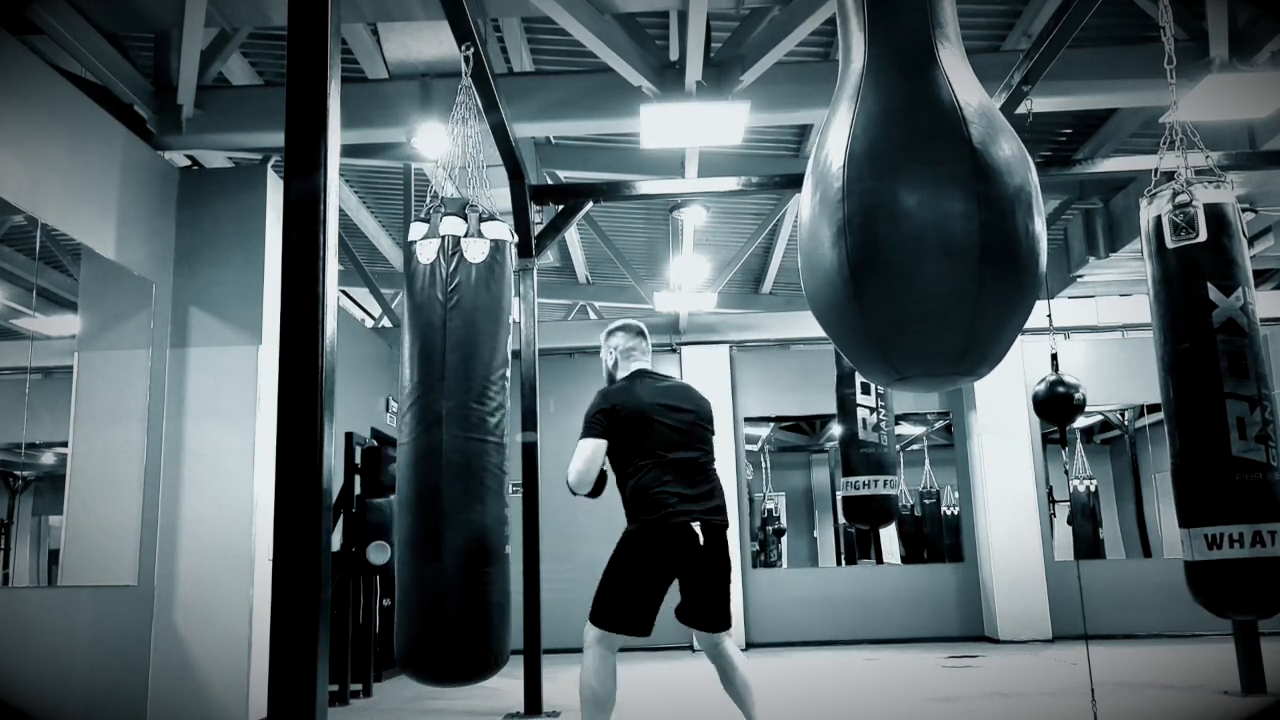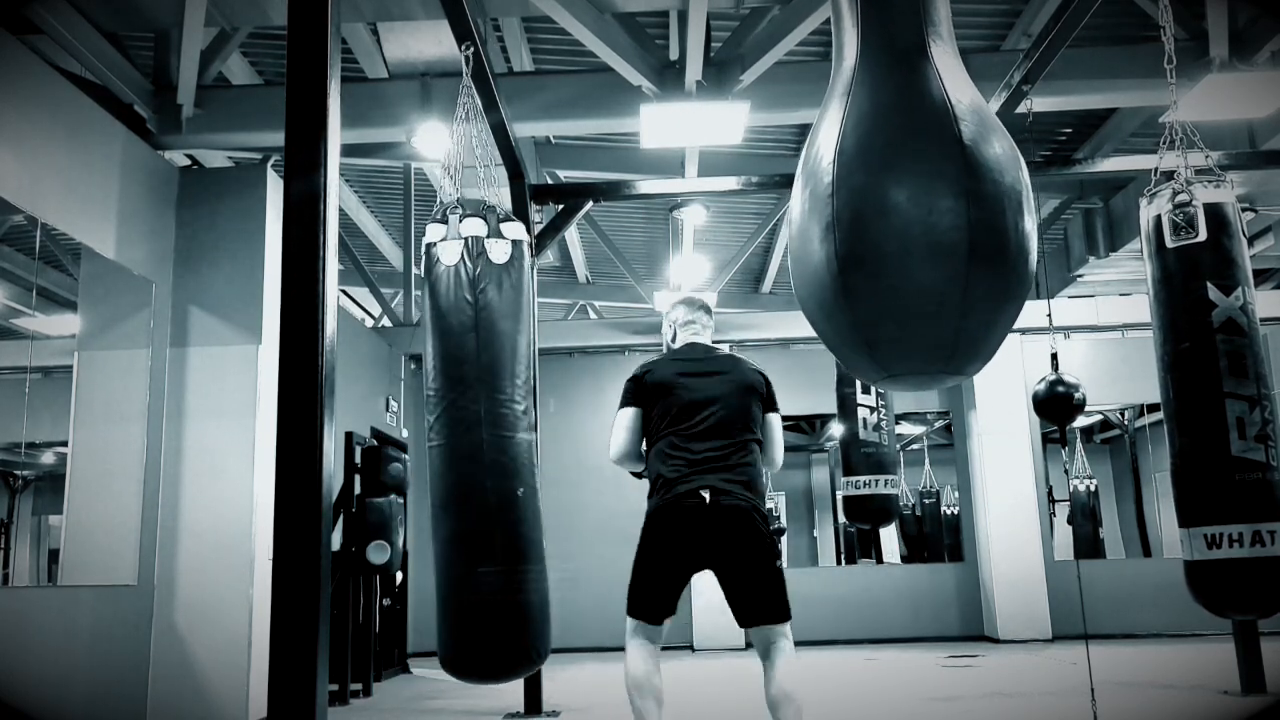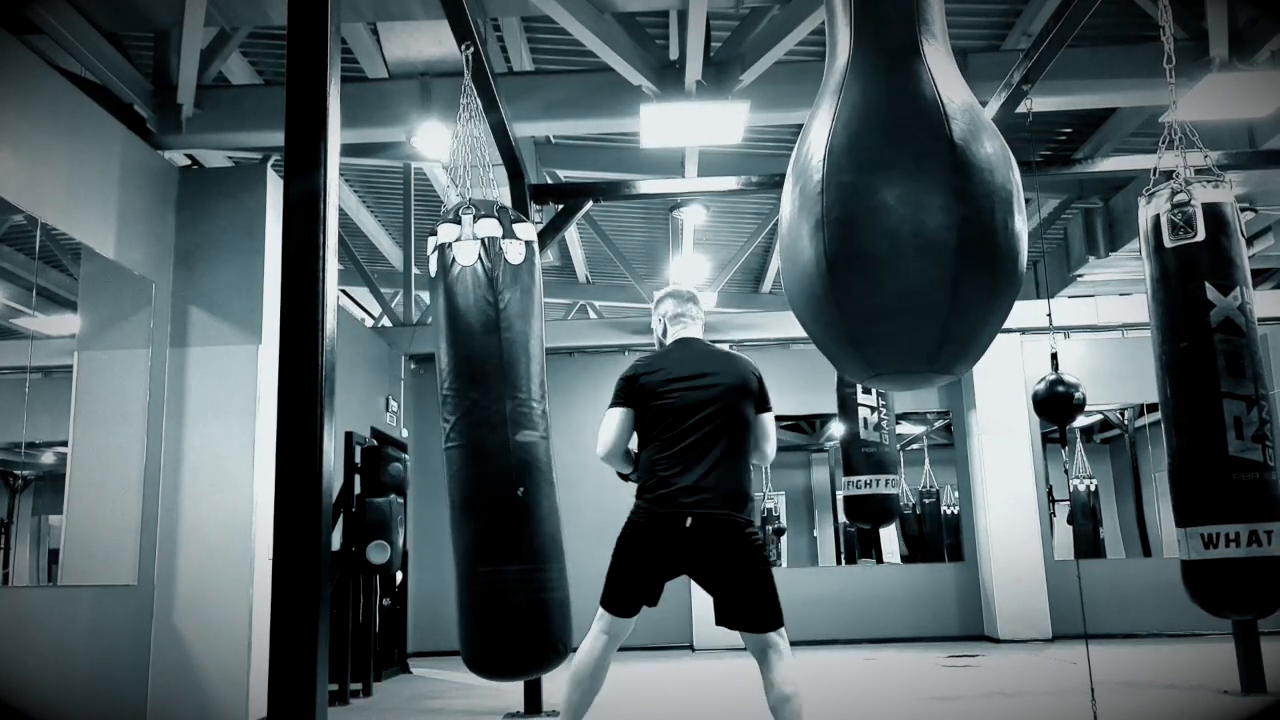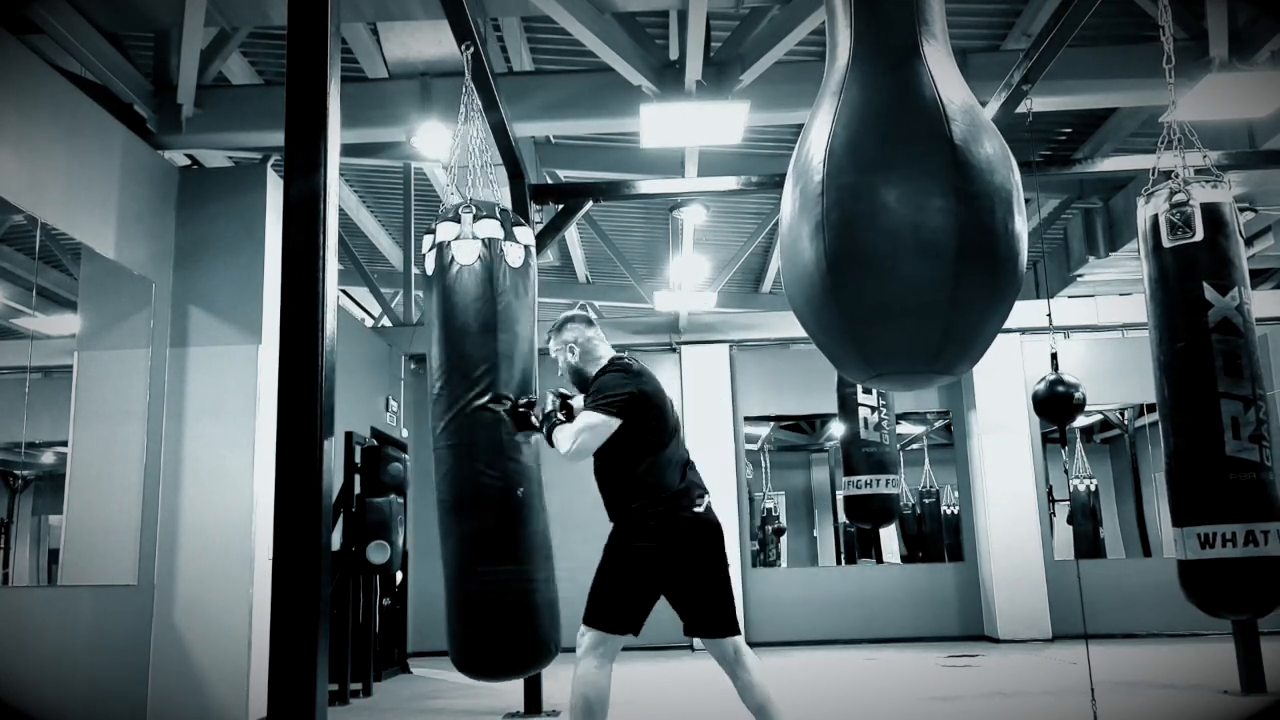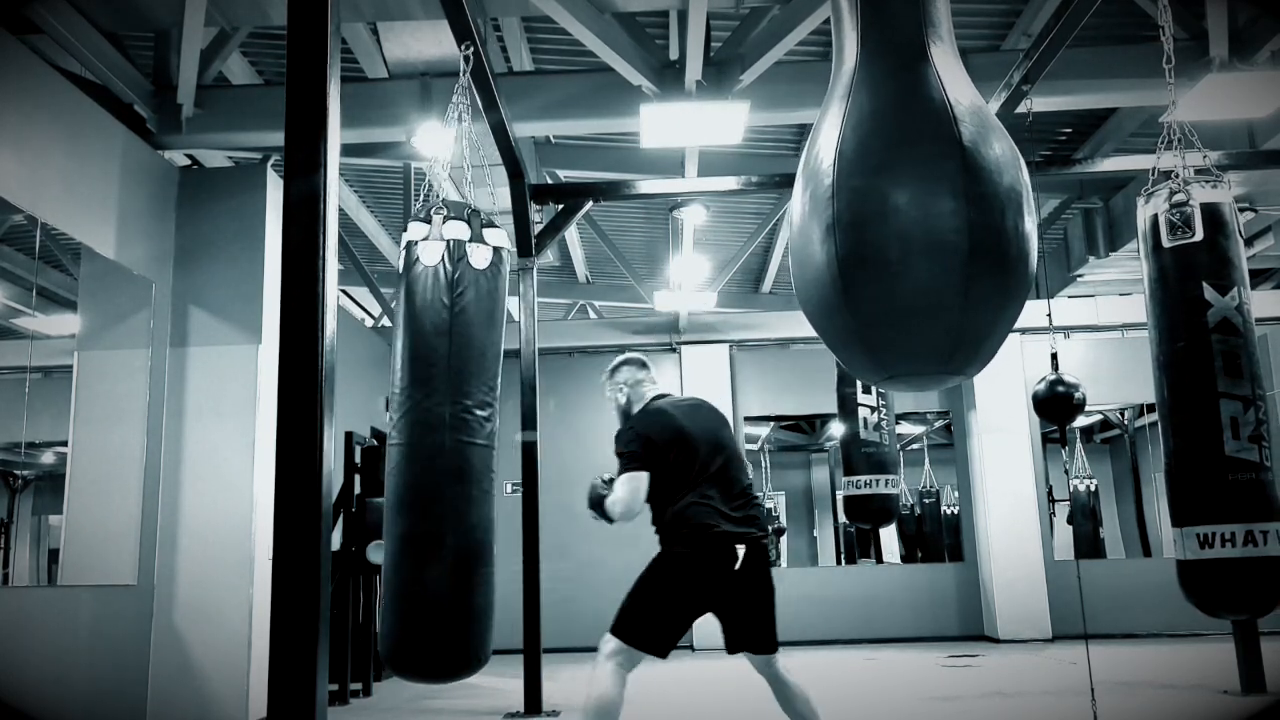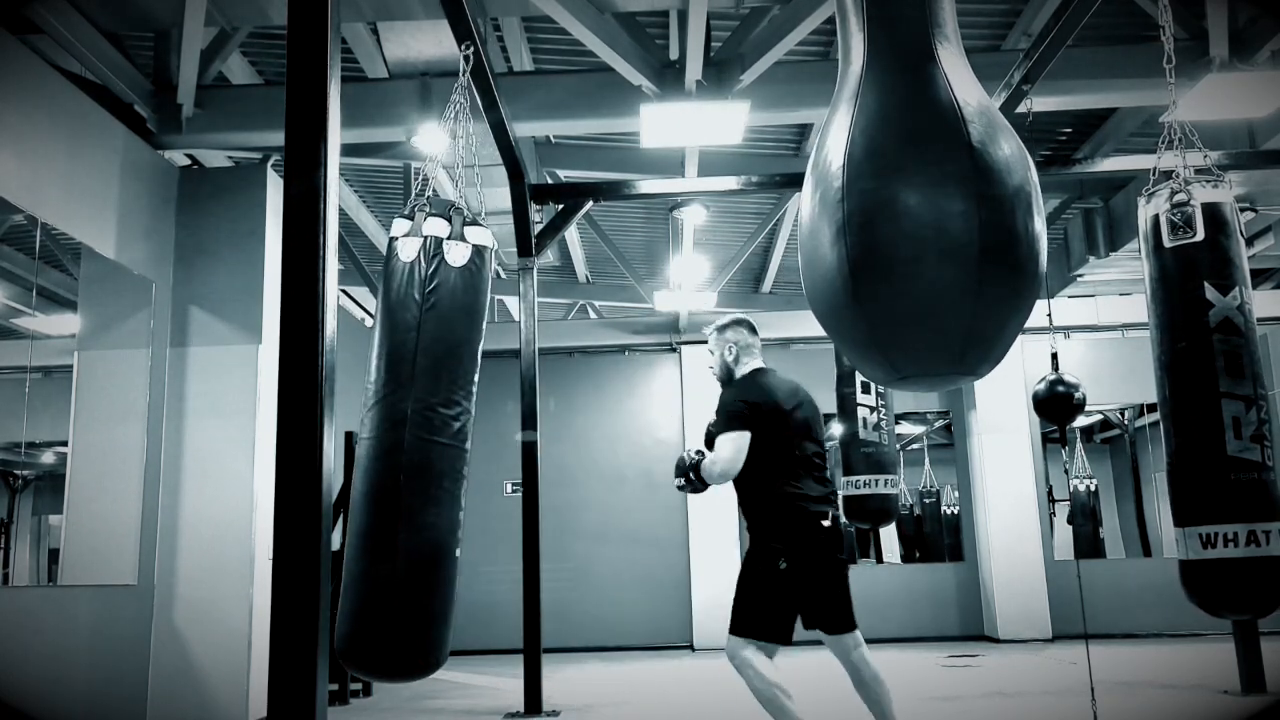
dt=0.4s
person 1, frame 1
left shoulder: (611, 399)
right shoulder: (693, 397)
left elbow: (579, 478)
left wrist: (591, 484)
left hip: (654, 531)
right hip: (711, 531)
left knee: (599, 643)
right knee: (716, 639)
person 1, frame 2
left shoulder: (649, 374)
right shoulder: (752, 375)
left elbow: (620, 453)
right elbow: (774, 458)
left hip: (673, 512)
right hip: (744, 514)
left knee: (642, 637)
right knee: (776, 647)
person 1, frame 3
left shoulder: (642, 371)
right shoulder: (745, 371)
left elbow: (608, 451)
right elbow: (764, 451)
left hip: (658, 521)
right hip: (729, 523)
left knee: (606, 631)
right knee: (772, 649)
person 1, frame 4
left shoulder: (617, 379)
right shoulder: (627, 372)
left elbow: (576, 446)
left wrist: (548, 421)
right wrist: (561, 413)
left hip: (651, 528)
right hip: (696, 523)
left knee: (594, 648)
right knee: (729, 645)
person 1, frame 5
left shoulder: (638, 427)
right shoulder: (707, 411)
left elbow: (627, 507)
left wrist: (602, 500)
left hip: (692, 556)
right hip: (750, 553)
left knee: (613, 658)
right knee: (767, 661)
person 1, frame 6
left shoulder: (740, 395)
right shoulder: (793, 390)
left elbow: (727, 466)
left wrist: (695, 468)
right wrist: (720, 452)
left hip: (782, 536)
right hip: (822, 530)
left knee: (746, 649)
right knee: (848, 645)
